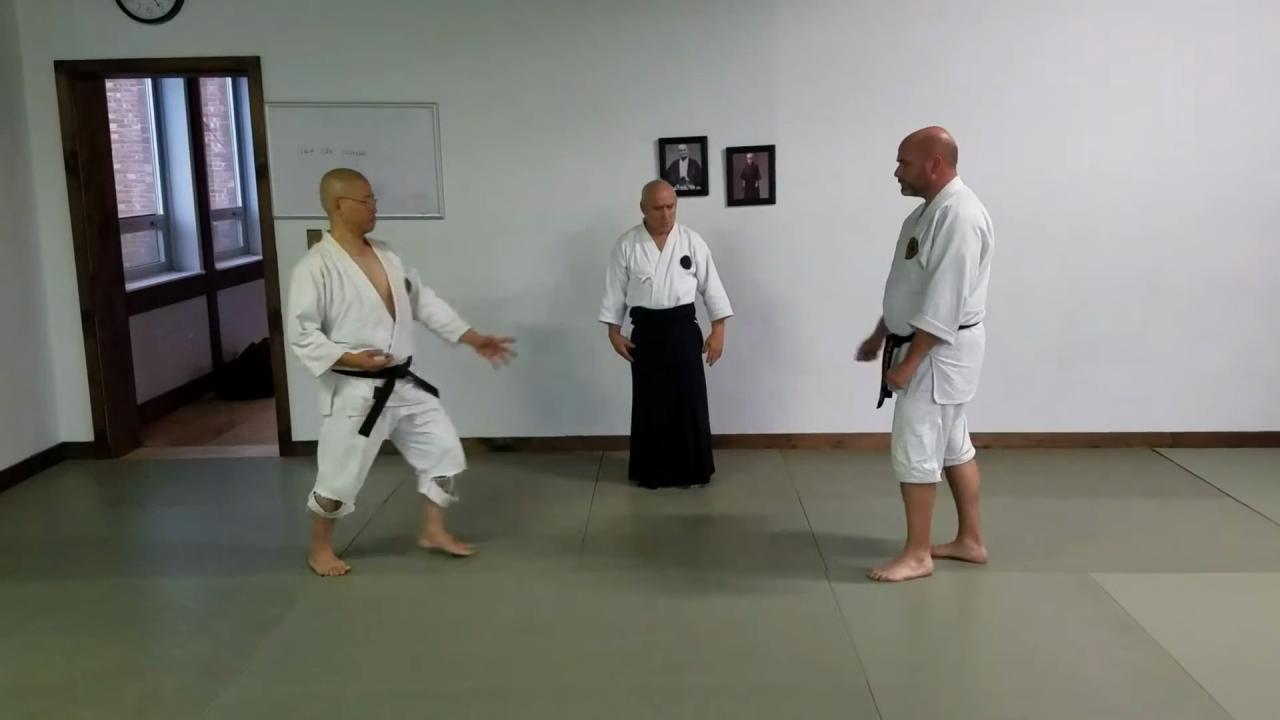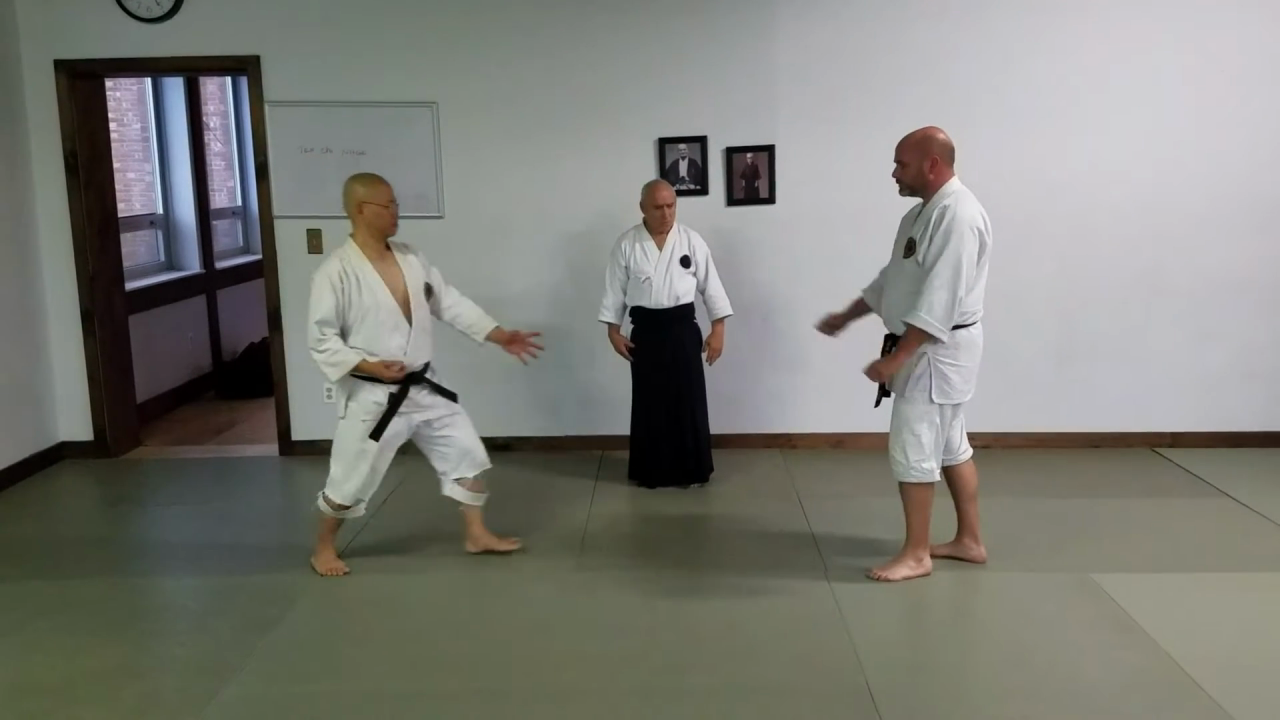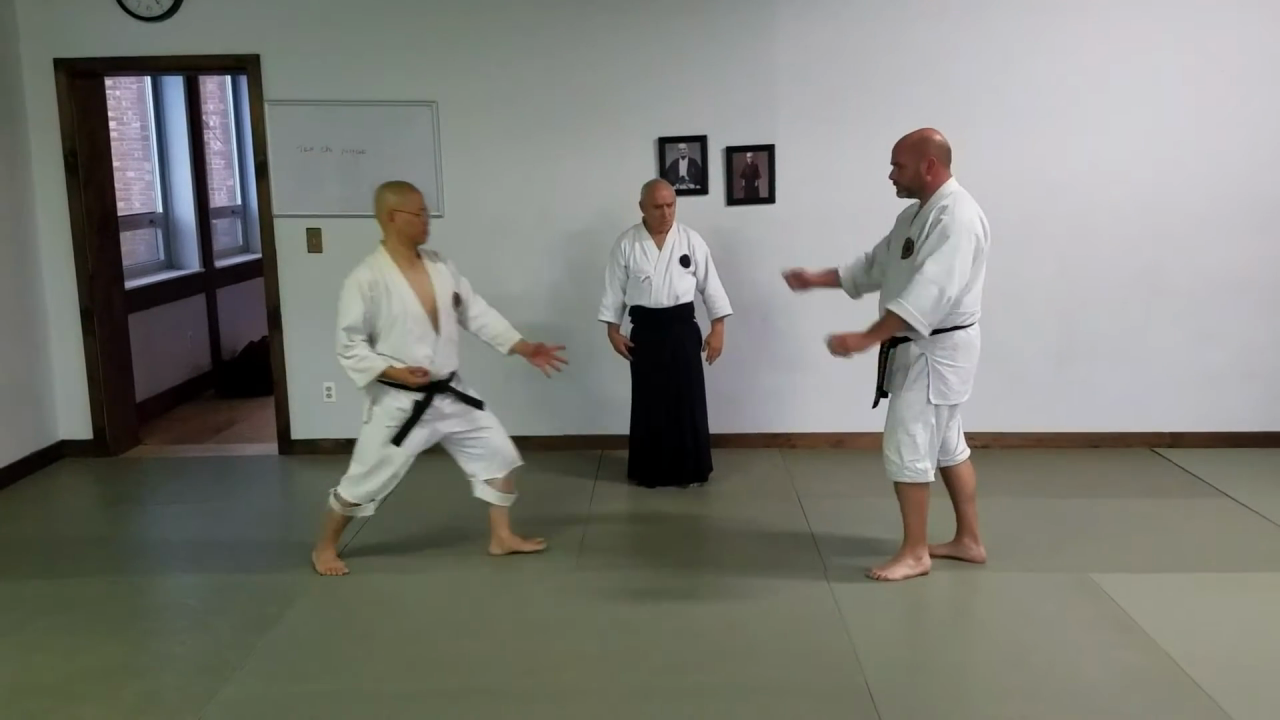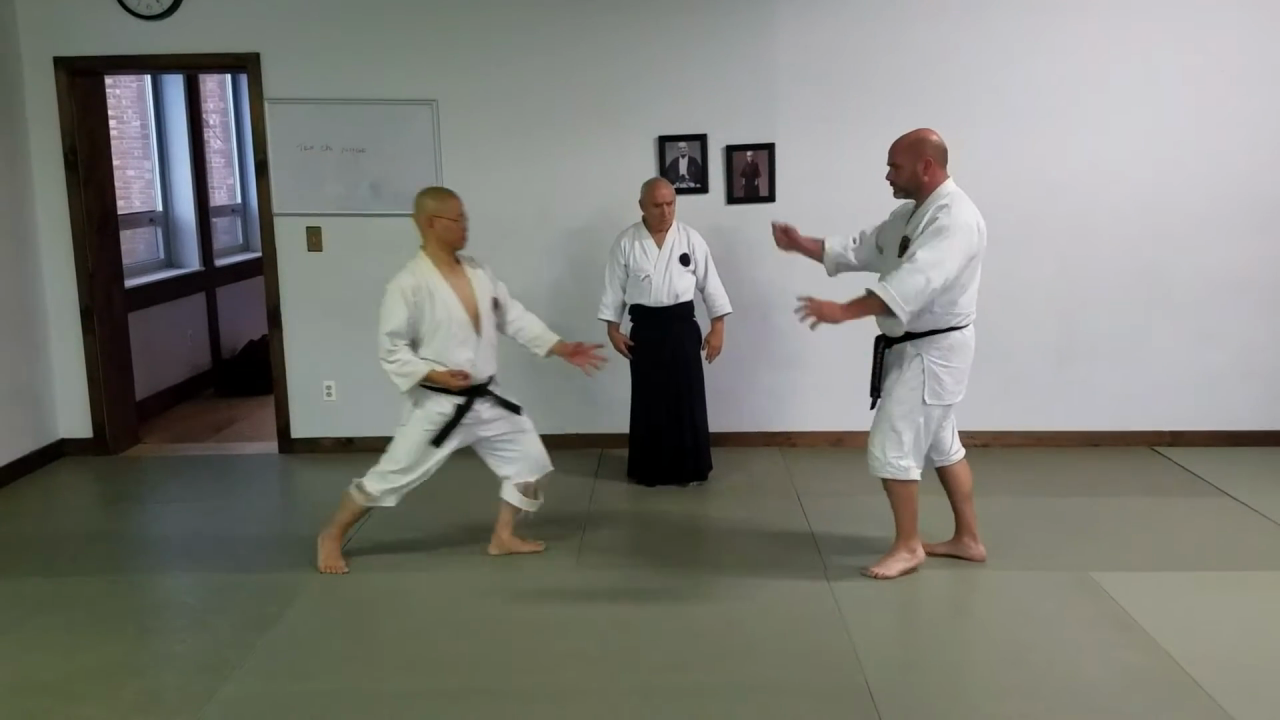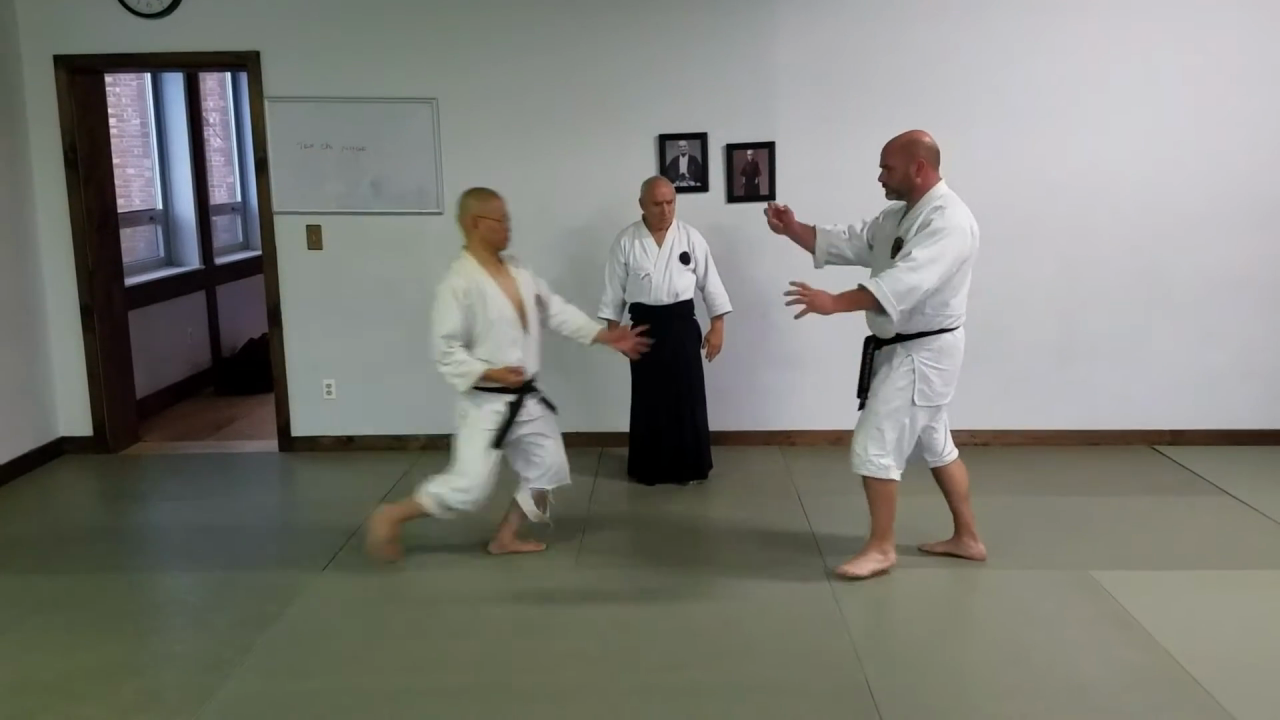
dt=0.1s
person 1, frame 1
left shoulder: (958, 214)
right shoulder: (929, 211)
left elbow: (945, 302)
left wrist: (907, 363)
right wrist: (880, 334)
left hip: (939, 353)
right hip: (927, 349)
left knee: (915, 451)
right knee: (951, 445)
left ankle: (918, 555)
right ankle: (970, 540)
person 1, frame 2
left shoulder: (957, 215)
right shoulder: (926, 211)
left elbow: (940, 300)
right elbow: (894, 278)
left wrist: (896, 357)
right wrist: (848, 315)
left hip: (937, 352)
right hip: (925, 349)
left knee: (912, 450)
right knee: (950, 445)
left ankle: (916, 553)
right ankle: (969, 540)
person 1, frame 3
left shoulder: (956, 216)
right shoulder: (919, 213)
left elbow: (928, 293)
right elbow: (875, 264)
left wrist: (866, 337)
right wrist: (818, 279)
left hip: (937, 352)
right hip: (924, 351)
left knee: (906, 450)
right knee: (947, 446)
left ankle: (914, 553)
right ankle: (968, 540)
person 1, frame 4
left shoulder: (953, 217)
right shoulder: (912, 212)
left elbow: (913, 282)
right elbow: (859, 249)
left wrist: (843, 311)
right wrist: (801, 245)
left hip: (931, 351)
right hip: (917, 349)
left knee: (891, 447)
right knee: (940, 445)
left ankle: (907, 546)
right ankle: (967, 538)
person 1, frame 5
left shoulder: (949, 219)
right shoulder: (898, 215)
left elbow: (907, 281)
right elbow: (846, 242)
left wrist: (834, 302)
right wrist: (792, 228)
left hip: (921, 353)
right hip: (904, 351)
left knee: (874, 447)
right knee: (936, 445)
left ankle: (880, 548)
right ankle: (967, 537)
person 2, frame 1
left shoulder: (386, 255)
right shoulder: (316, 266)
left elbow: (425, 301)
right elbow: (301, 334)
left wrist: (473, 338)
right wrist: (349, 359)
left hip: (403, 382)
right hip: (356, 390)
left knee: (443, 452)
right knee: (341, 476)
left ankle: (435, 531)
right ankle: (320, 549)
person 2, frame 2
left shoulder: (409, 258)
right shoulder: (336, 271)
left elbow: (449, 302)
right elbow: (320, 339)
left wrist: (500, 335)
right wrist: (367, 366)
left hip: (421, 388)
right hip: (373, 396)
left knee: (465, 454)
right knee: (350, 479)
left ankle: (477, 535)
right ankle: (323, 548)
person 2, frame 3
left shoulder: (440, 267)
right shoulder: (368, 280)
left elbow: (478, 314)
right elbow: (349, 345)
left wrist: (525, 347)
right wrist: (394, 372)
left hip: (449, 396)
right hip: (400, 402)
left knee: (497, 455)
right knee: (364, 479)
left ankle: (501, 537)
right ankle: (325, 546)
person 2, frame 4
left shoulder: (476, 271)
right shoulder: (408, 285)
left elbow: (513, 316)
right elbow: (391, 349)
left wrist: (560, 348)
right wrist: (434, 376)
left hip: (485, 398)
right hip: (438, 404)
left knee: (528, 458)
right knee: (391, 476)
left ankle: (503, 537)
right ankle: (333, 536)
person 2, frame 5
left shoulder: (516, 271)
right shoulder: (459, 283)
left elbow: (554, 308)
right elbow: (446, 352)
left wrist: (603, 335)
right wrist: (491, 375)
left hip: (525, 398)
right hip: (486, 400)
left knee: (548, 470)
right knee: (467, 489)
left ankle: (504, 537)
right ankle: (392, 518)
person 3, frame 1
left shoulder: (692, 241)
right shoulder: (627, 244)
left elbow: (711, 286)
right elbow: (616, 290)
left wrist: (718, 330)
right wrist: (614, 332)
left hip: (683, 329)
right hip: (646, 331)
left knee: (689, 401)
right knee: (649, 403)
left ankle: (692, 470)
right ankle: (651, 470)
person 3, frame 2
left shoulder: (691, 240)
right shoulder: (626, 244)
left elbow: (710, 285)
right elbow: (615, 289)
left wrist: (717, 329)
right wrist: (614, 331)
left hip: (682, 328)
right hip: (645, 331)
left knee: (688, 401)
right knee: (648, 403)
left ankle: (691, 469)
right ankle: (650, 470)
person 3, frame 3
left shoulder: (691, 239)
right shoulder: (626, 243)
left elbow: (710, 285)
right elbow: (615, 289)
left wrist: (717, 328)
right wrist: (614, 330)
left hip: (682, 328)
right hip: (645, 330)
left knee: (688, 400)
right knee: (648, 402)
left ankle: (690, 469)
right ankle: (649, 469)
person 3, frame 4
left shoulder: (691, 238)
right shoulder: (626, 242)
left elbow: (709, 283)
right elbow: (614, 288)
left wrist: (717, 327)
right wrist: (613, 329)
left hip: (682, 326)
right hip: (644, 329)
left knee: (687, 399)
right knee: (647, 401)
left ankle: (690, 467)
right ankle: (649, 468)
person 3, frame 5
left shoulder: (690, 237)
right shoulder: (626, 240)
left elbow: (709, 281)
right elbow: (614, 287)
left wrist: (717, 325)
right wrist: (613, 327)
left hip: (682, 325)
right hip: (644, 327)
left knee: (688, 397)
right knee: (648, 399)
left ankle: (690, 467)
right ankle: (648, 467)
